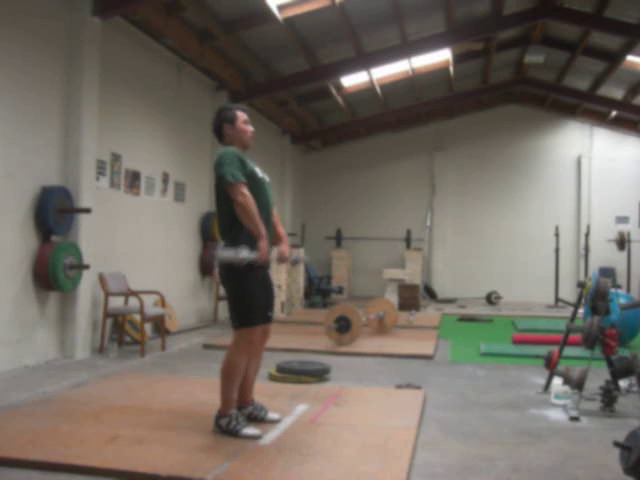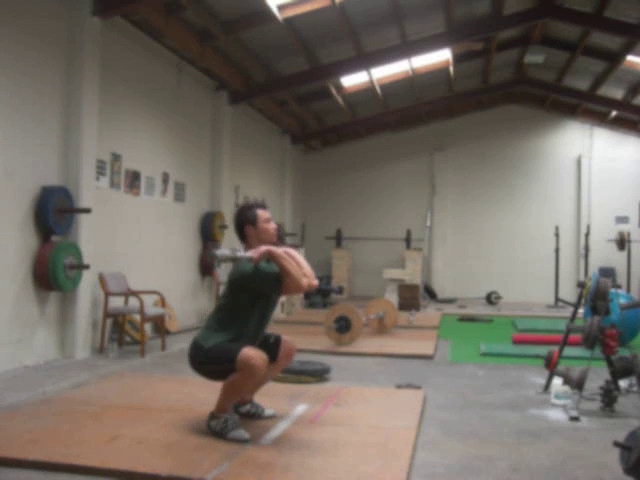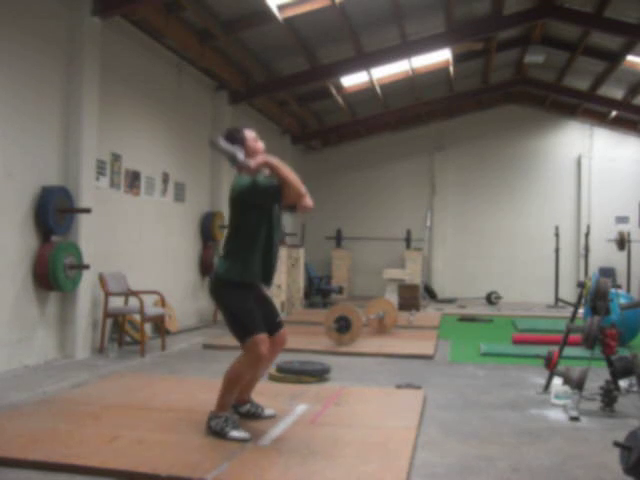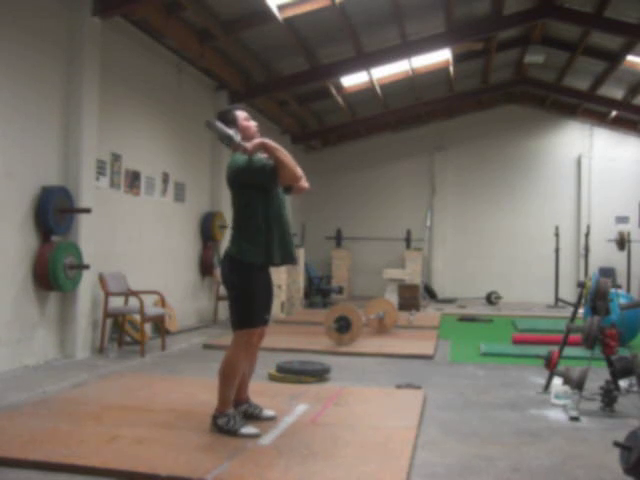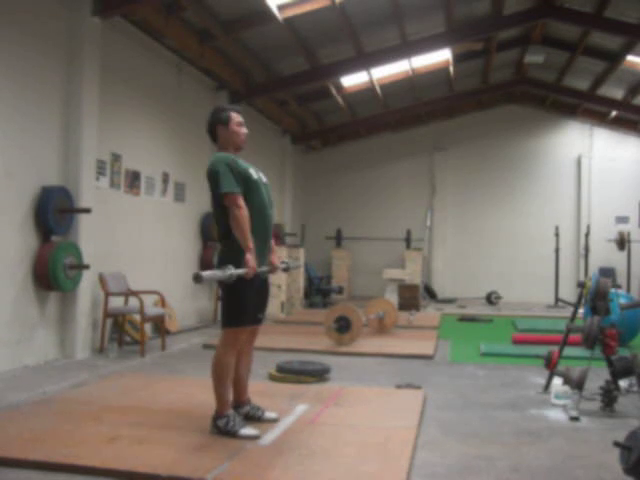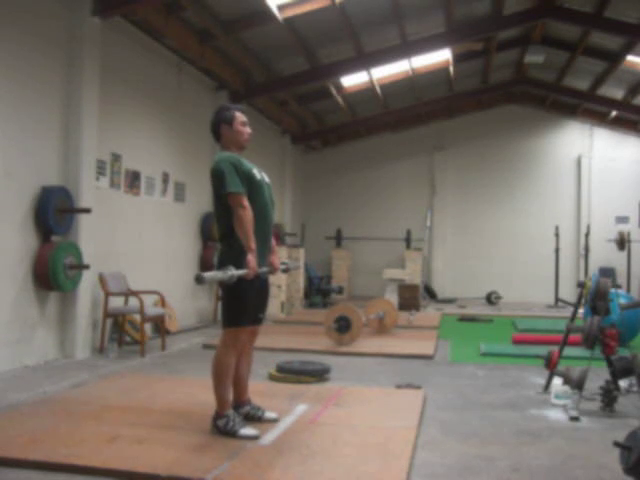
dt=0.5s
person 1, frame 1
left shoulder: (245, 162)
right shoulder: (228, 156)
left elbow: (268, 208)
right elbow: (242, 197)
left wrist: (282, 241)
right wrist: (261, 239)
left hip: (257, 262)
right hip: (242, 262)
left knee: (260, 336)
right knee: (246, 338)
left ankle: (246, 404)
right ankle: (227, 414)
person 1, frame 2
left shoulder: (266, 264)
right shoulder: (250, 269)
left elbow: (311, 282)
right elbow: (300, 285)
left wrist: (288, 252)
right wrist: (275, 252)
left hip: (235, 340)
right hip: (210, 349)
left knee: (286, 349)
right knee: (255, 362)
left ankle: (243, 400)
right ankle: (220, 416)
person 1, frame 3
left shoulder: (263, 182)
right shoulder: (248, 184)
left elbow: (304, 202)
right elbow: (298, 193)
left wrist: (271, 166)
right wrist: (271, 162)
left hip: (249, 282)
right hip: (231, 283)
left knee: (278, 339)
right knee: (258, 348)
left ankle: (242, 401)
right ankle: (220, 415)
person 1, frame 4
left shoulder: (260, 163)
right shoulder: (243, 165)
left elbow: (301, 184)
right elbow: (291, 175)
left wrist: (273, 152)
right wrist: (267, 144)
left hip: (258, 263)
right hip: (244, 263)
left knee: (255, 337)
right knee: (244, 339)
left ankle: (241, 402)
right ankle: (223, 414)
person 1, frame 5
left shoulder: (245, 165)
right shoulder: (224, 163)
left elbow: (260, 211)
right elbow: (237, 207)
left wrist: (271, 252)
right wrist: (248, 252)
left hip: (256, 265)
right hip: (239, 263)
left knee: (248, 337)
right knee: (233, 339)
left ankle: (242, 403)
right ankle: (223, 415)
person 1, frame 6
left shoulder: (247, 165)
right shoulder: (226, 163)
right elbow: (241, 208)
left wrist: (271, 252)
right wrist: (249, 253)
left hip: (257, 264)
right hip: (239, 264)
left knee: (249, 337)
right knee: (233, 338)
left ankle: (243, 403)
right ankle: (223, 415)
